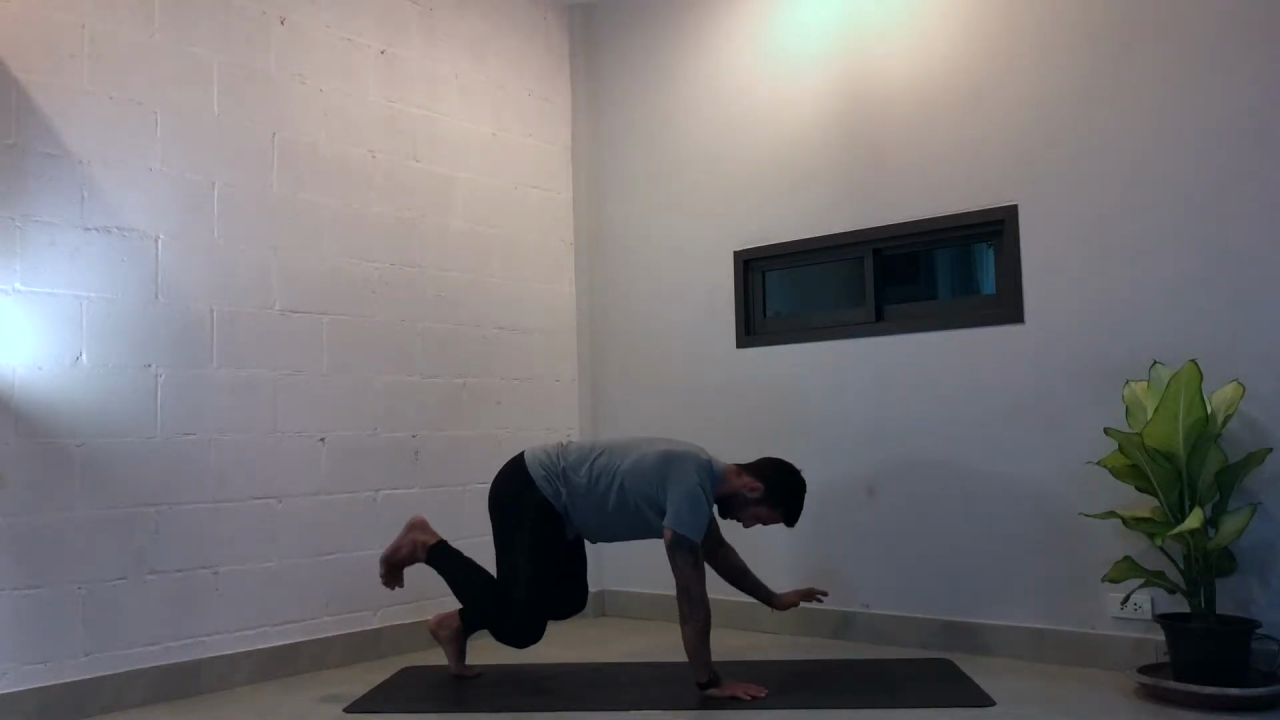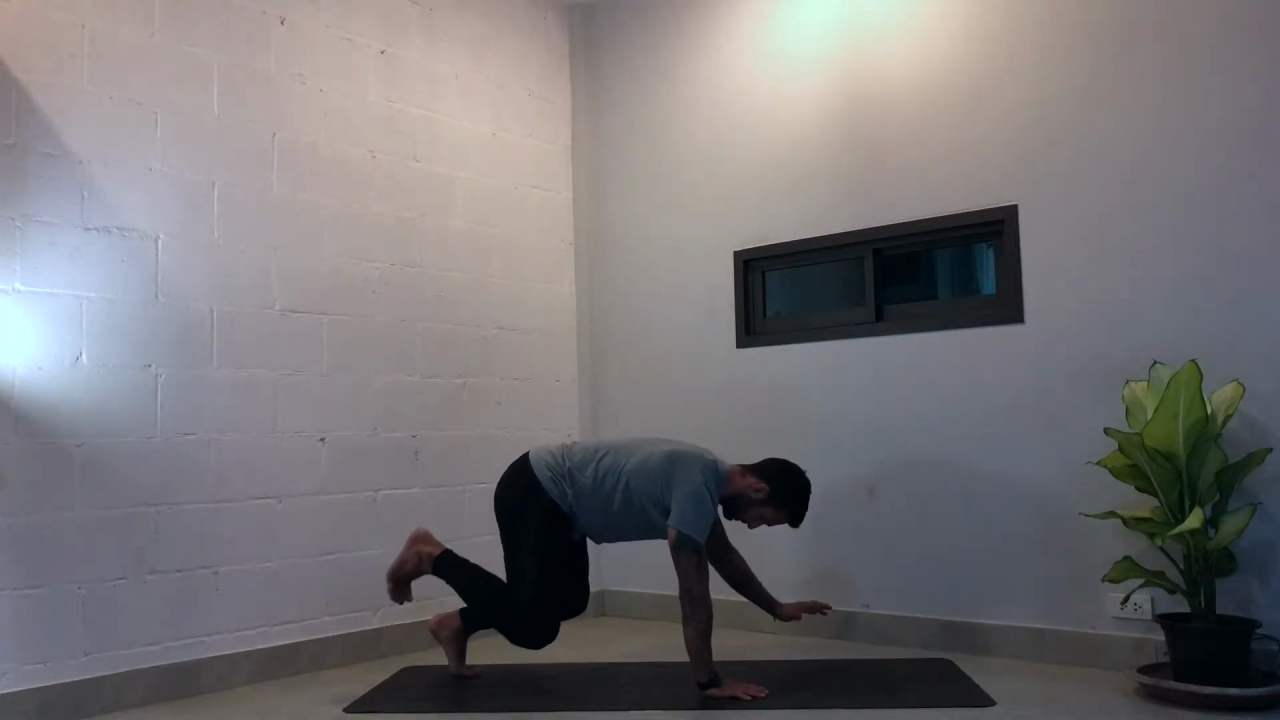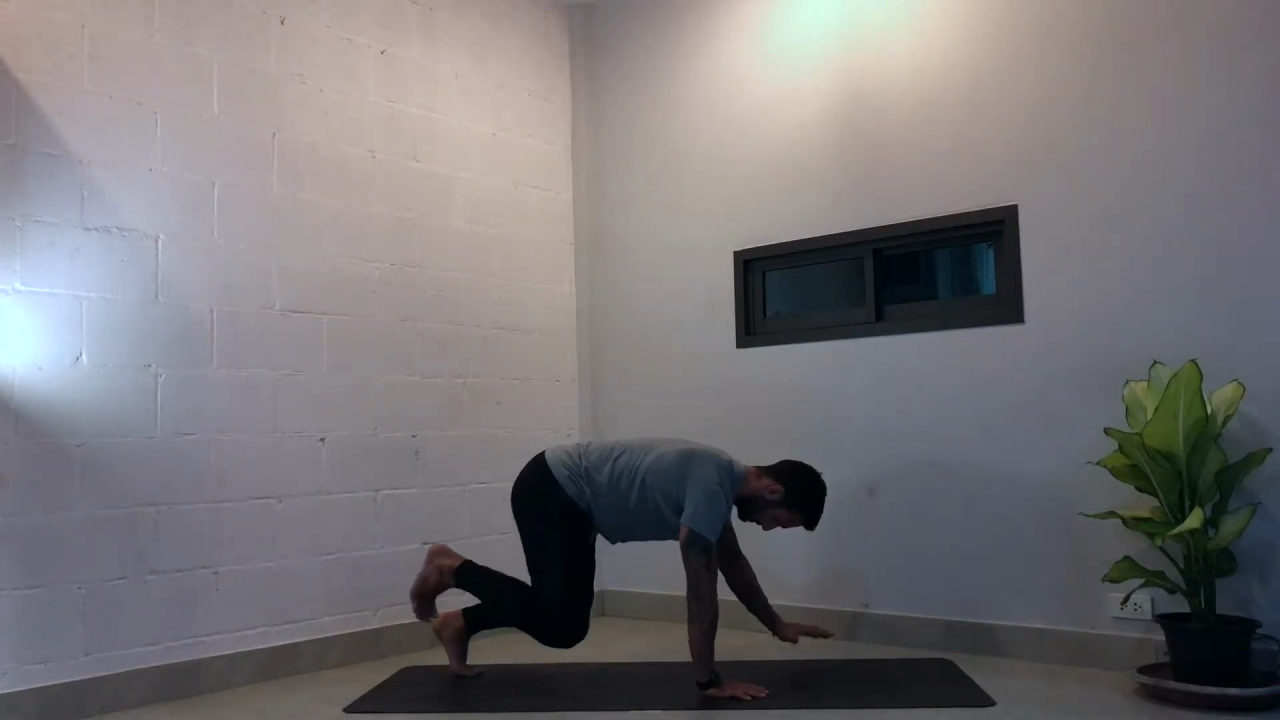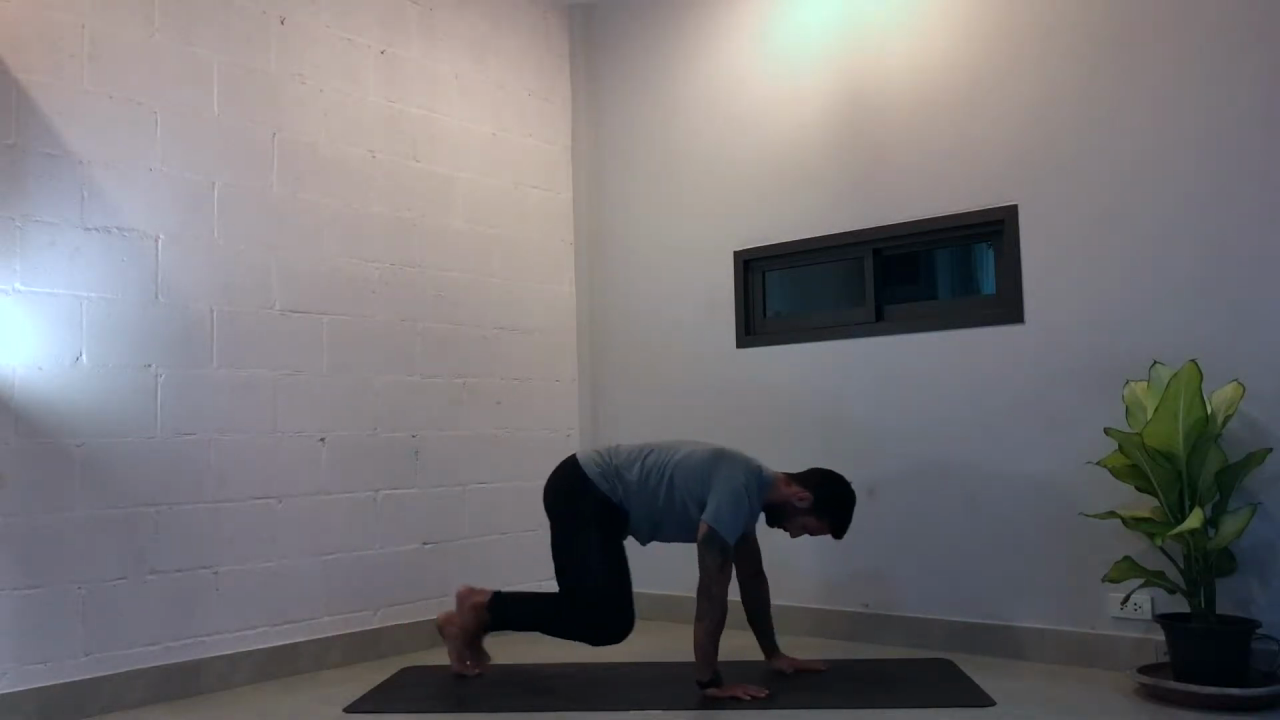
dt=0.3s
person 1, frame 1
left shoulder: (700, 476)
right shoulder: (691, 487)
left elbow: (718, 552)
right elbow: (691, 593)
left wrist: (774, 599)
right wrist: (708, 680)
left hip: (549, 497)
right hip: (528, 491)
left knee: (568, 600)
right knee: (520, 626)
left ankle: (455, 624)
right ankle: (427, 544)
person 1, frame 2
left shoulder: (705, 477)
right shoulder: (696, 487)
left elbow: (724, 556)
right elbow: (694, 593)
left wrist: (777, 609)
right wrist: (708, 680)
left hip: (552, 495)
right hip: (533, 492)
left knee: (570, 602)
right knee: (532, 627)
left ankle: (456, 624)
right ankle: (431, 556)
person 1, frame 3
left shoulder: (720, 480)
right shoulder: (711, 486)
left elbow: (733, 565)
right elbow: (702, 592)
left wrist: (776, 625)
right wrist: (708, 680)
left hip: (566, 494)
right hip: (550, 490)
left knee: (568, 606)
right knee: (563, 625)
left ankle: (459, 623)
right ankle: (453, 569)
person 1, frame 4
left shoulder: (749, 488)
right shoulder: (738, 489)
left elbow: (751, 576)
right elbow: (713, 590)
left wrist: (773, 653)
right wrist: (708, 679)
left hip: (595, 494)
right hip: (582, 491)
left knee: (585, 607)
right knee: (609, 621)
left ankle: (466, 622)
right ankle: (483, 606)
